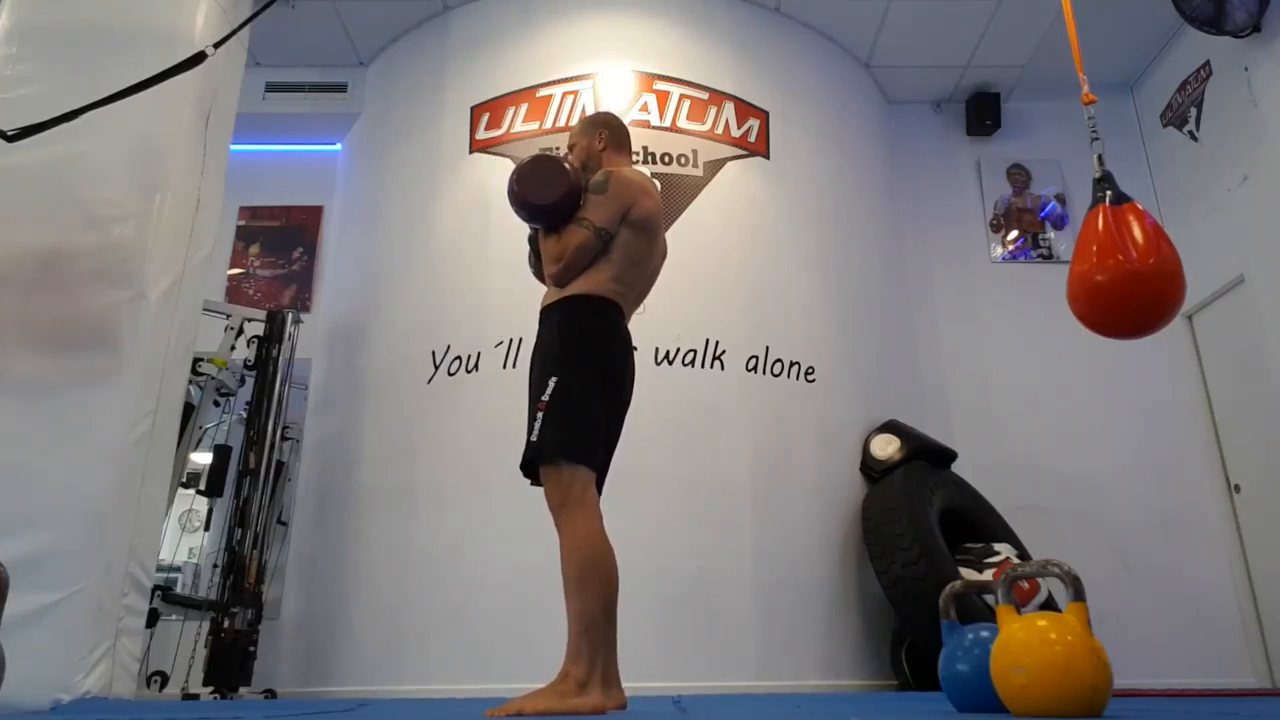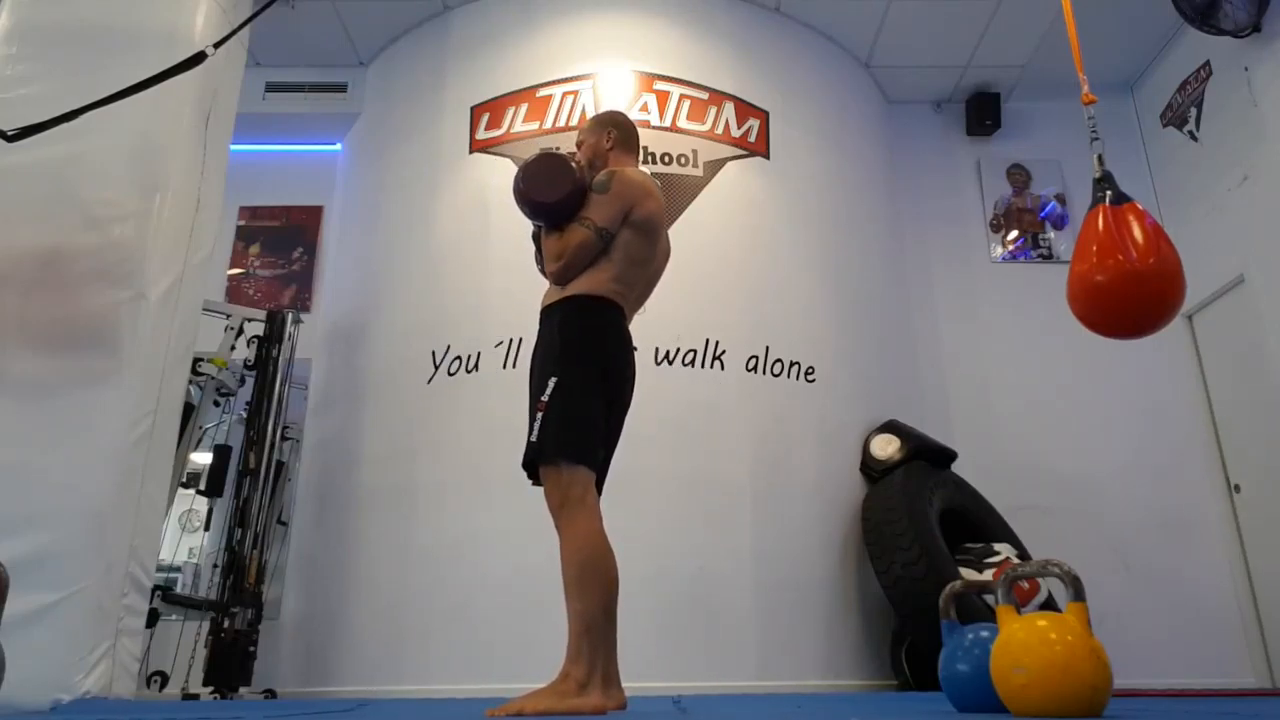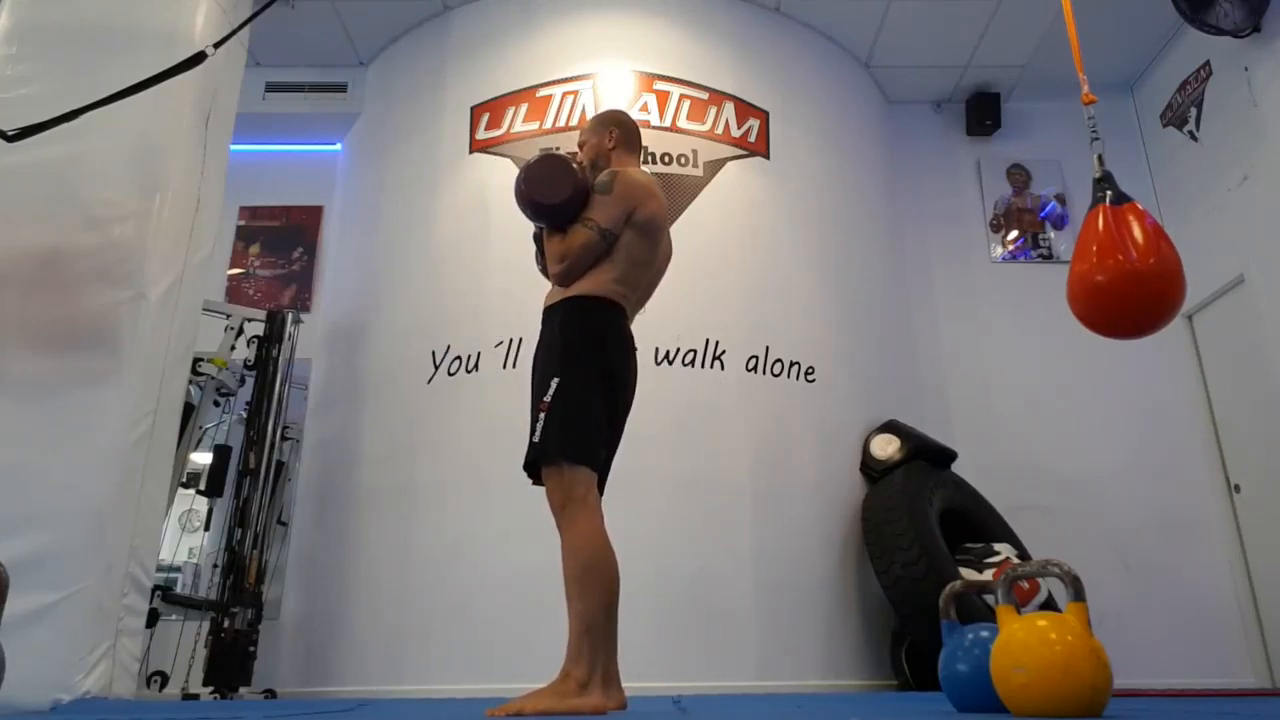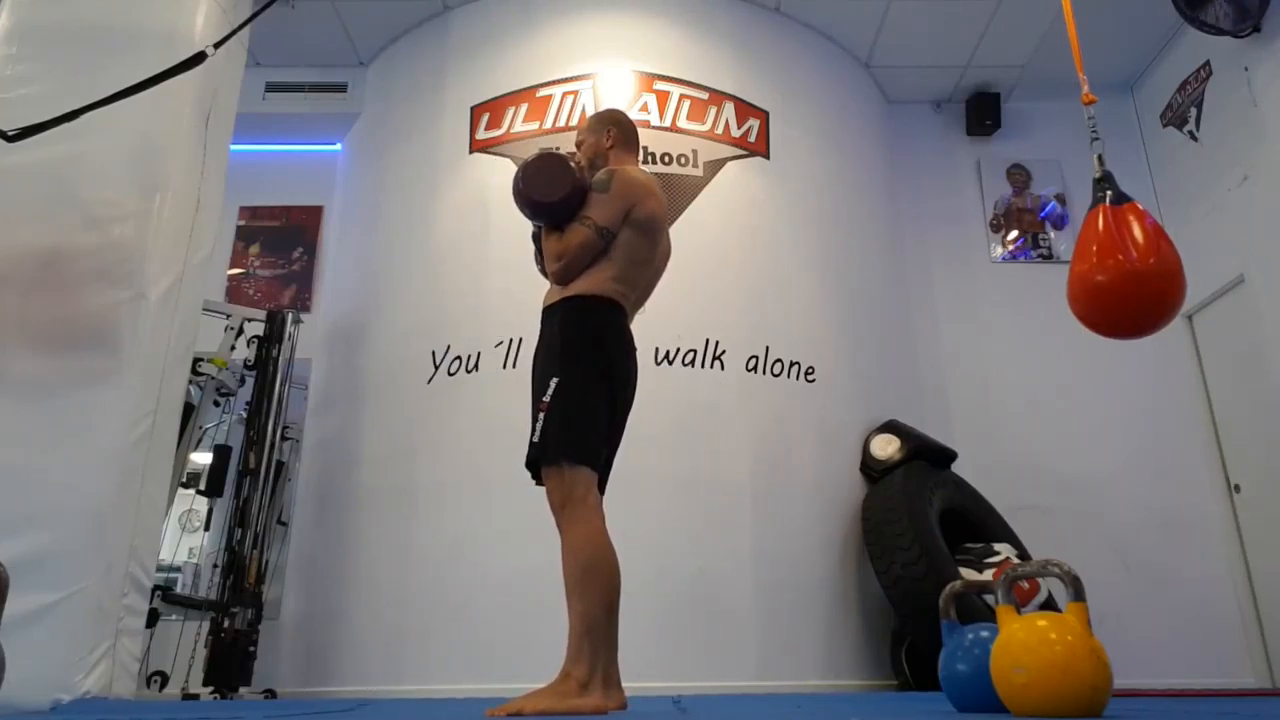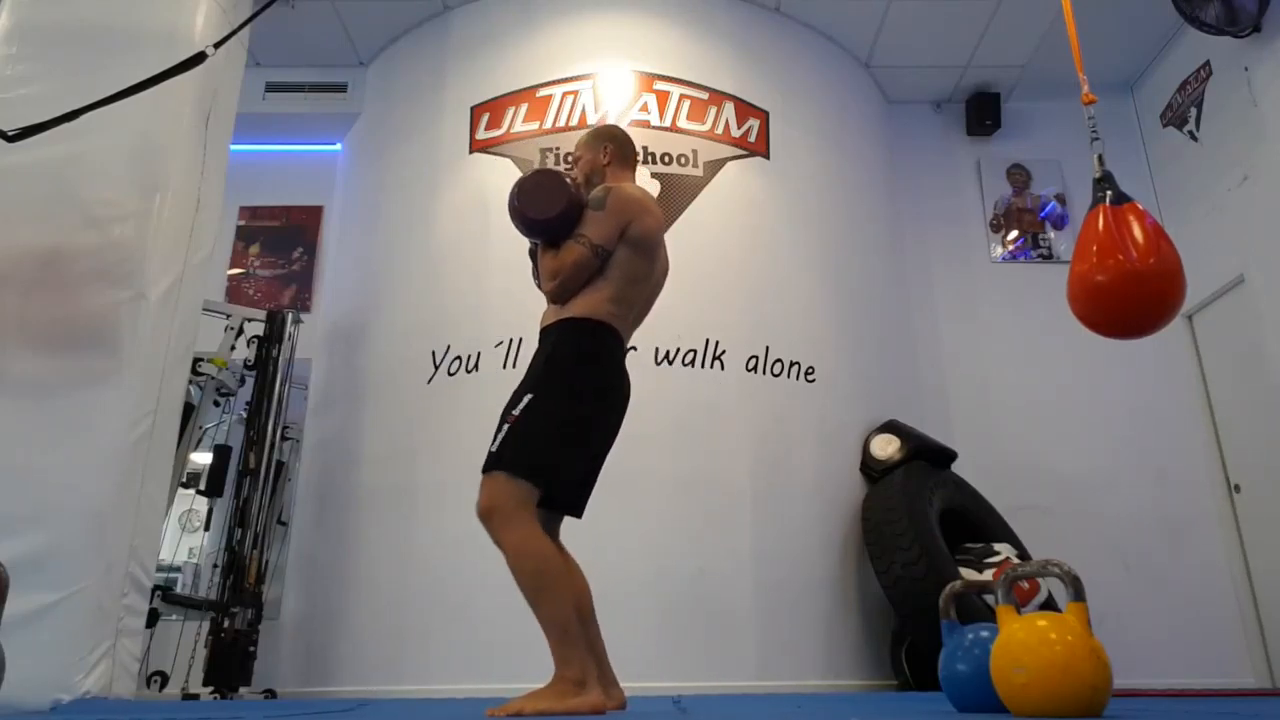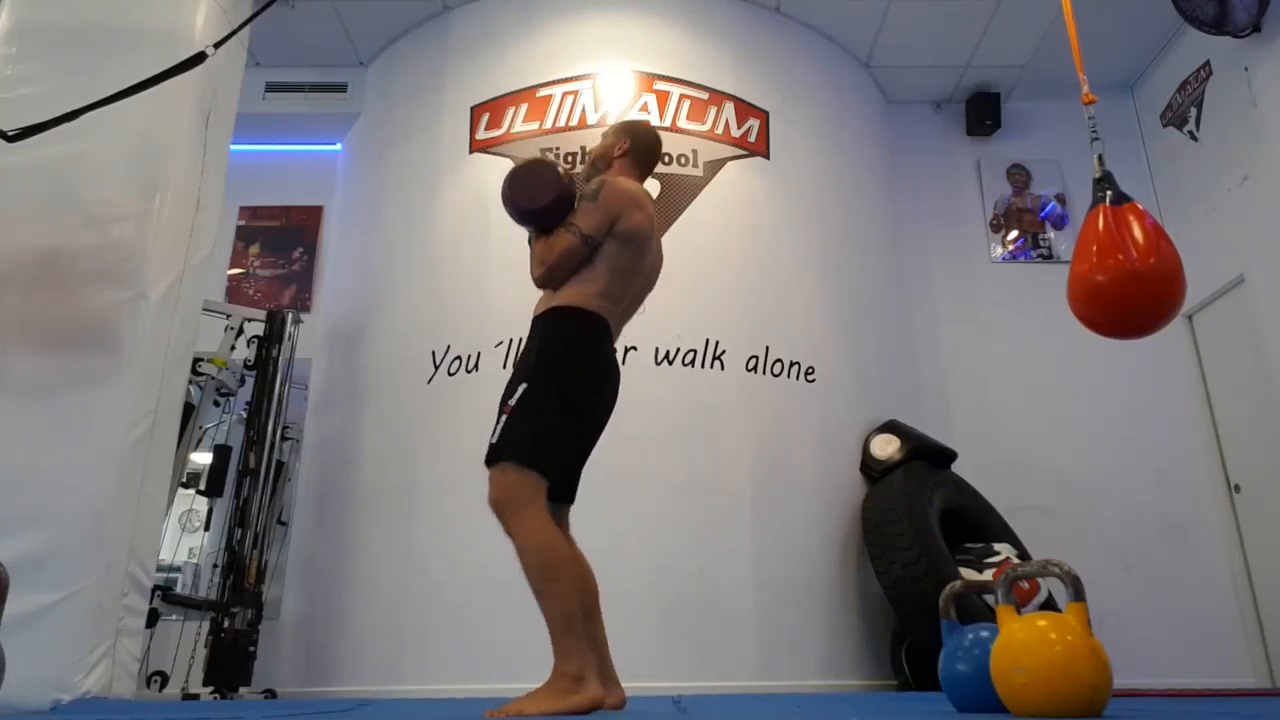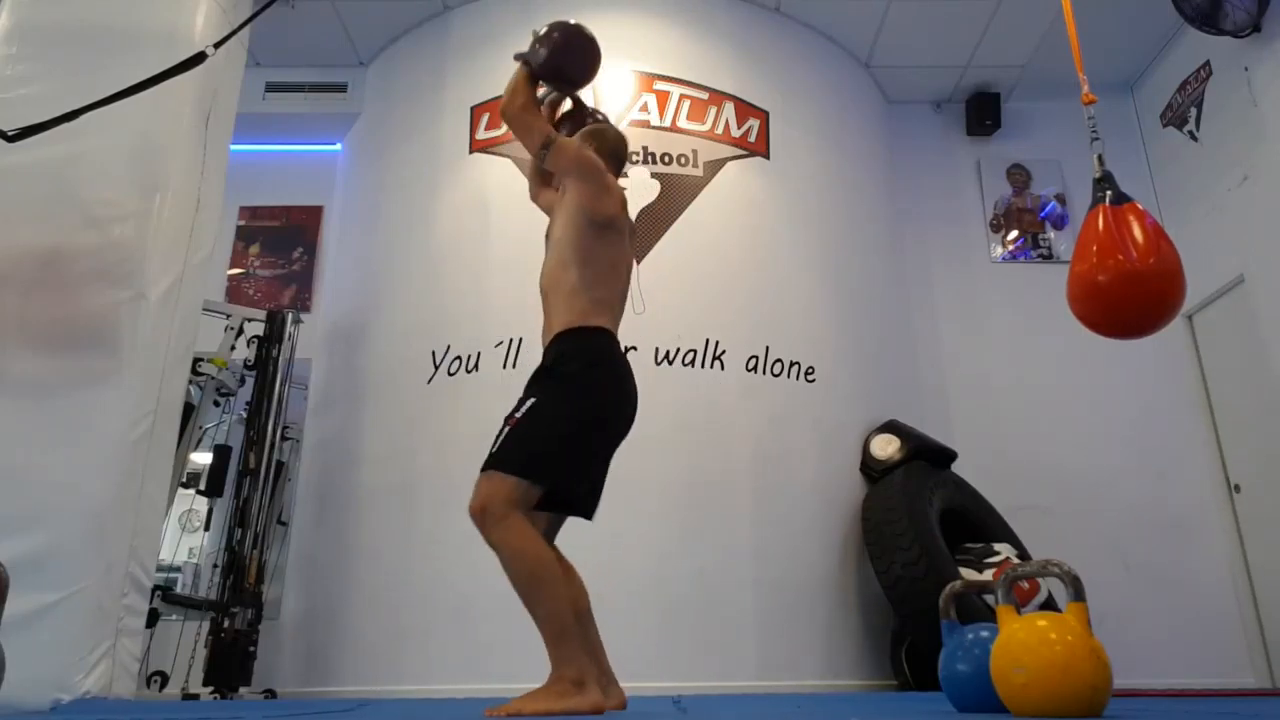
dt=0.3s
person 1, frame 1
left shoulder: (616, 182)
right shoulder: (646, 216)
left elbow: (558, 267)
right wrist: (560, 220)
left hip: (577, 333)
right hip: (603, 342)
left knee: (570, 498)
right knee: (577, 505)
person 1, frame 2
left shoulder: (618, 182)
right shoulder: (651, 219)
left elbow: (560, 264)
right wrist: (562, 219)
left hip: (577, 334)
right hip: (603, 342)
left knee: (570, 500)
right knee: (577, 506)
person 1, frame 3
left shoulder: (621, 183)
right shoulder: (652, 217)
left elbow: (563, 266)
right wrist: (564, 221)
left hip: (580, 335)
right hip: (605, 344)
left knee: (571, 500)
right knee: (578, 506)
person 1, frame 4
left shoulder: (619, 180)
right shoulder: (652, 219)
left elbow: (561, 264)
left wrist: (551, 217)
right wrist: (562, 223)
left hip: (580, 335)
right hip: (605, 344)
left knee: (573, 502)
right knee: (578, 508)
person 1, frame 5
left shoulder: (616, 199)
right shoulder: (649, 231)
left elbow: (557, 284)
left wrist: (547, 238)
right wrist: (559, 245)
left hip: (573, 360)
right hip: (599, 371)
left knee: (502, 506)
right knee: (535, 527)
person 1, frame 6
left shoulder: (611, 193)
right shoulder: (645, 239)
left elbow: (549, 267)
left wrist: (543, 230)
right wrist: (558, 233)
left hip: (562, 348)
right hip: (591, 359)
left knee: (513, 497)
right knee: (543, 517)
person 1, frame 7
left shoulder: (591, 178)
right shoulder: (592, 205)
left elbow: (514, 113)
right elbow: (540, 177)
left wrist: (531, 74)
right wrist: (548, 114)
left hip: (579, 367)
right hip: (598, 373)
left knee: (495, 506)
right knee: (531, 530)
